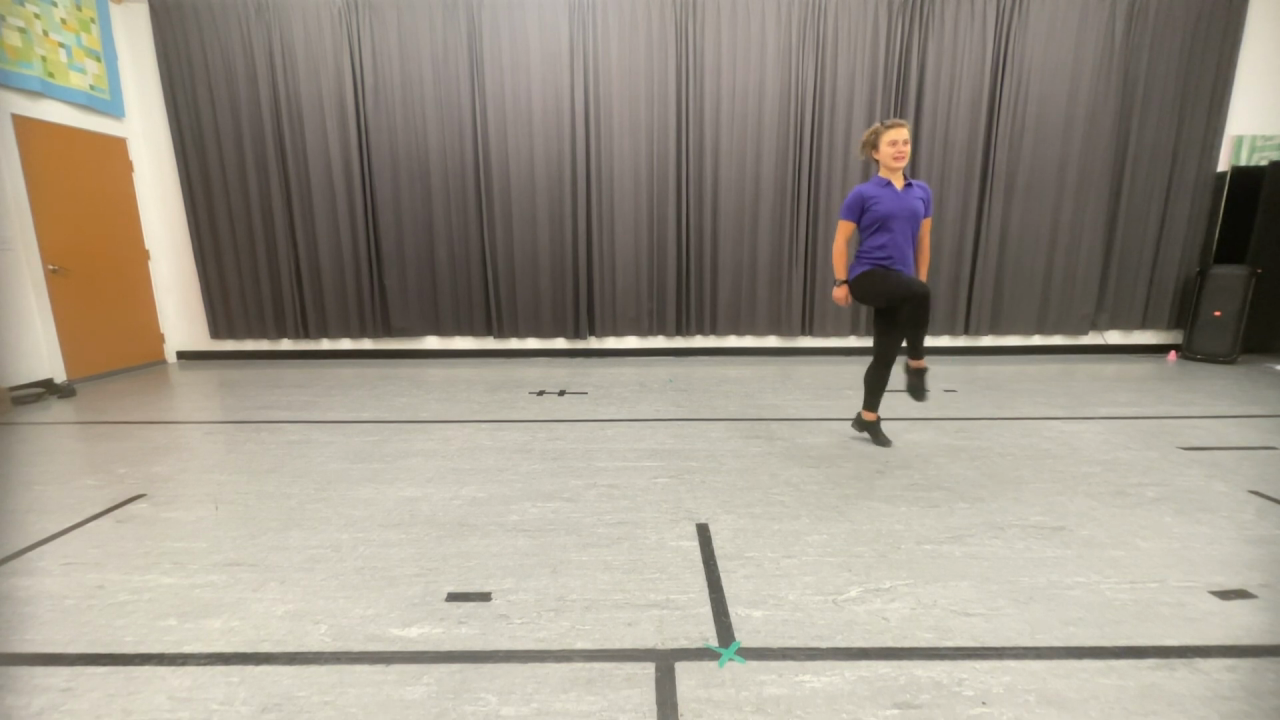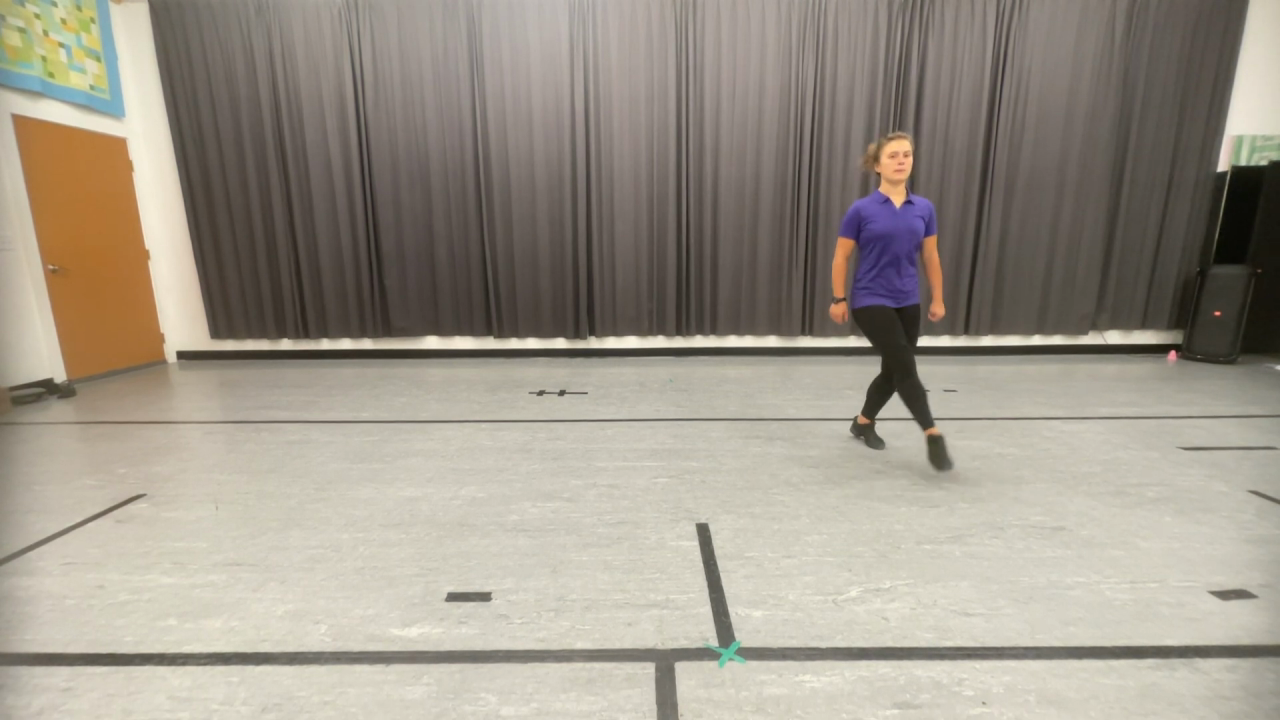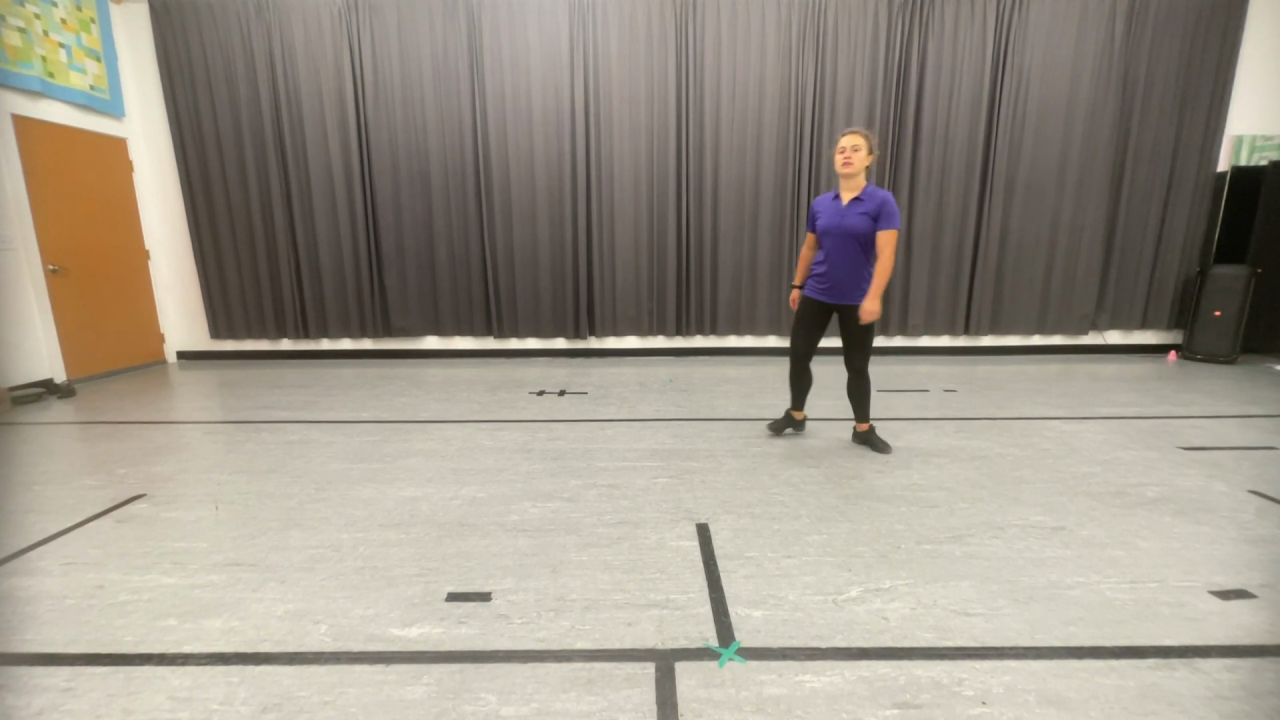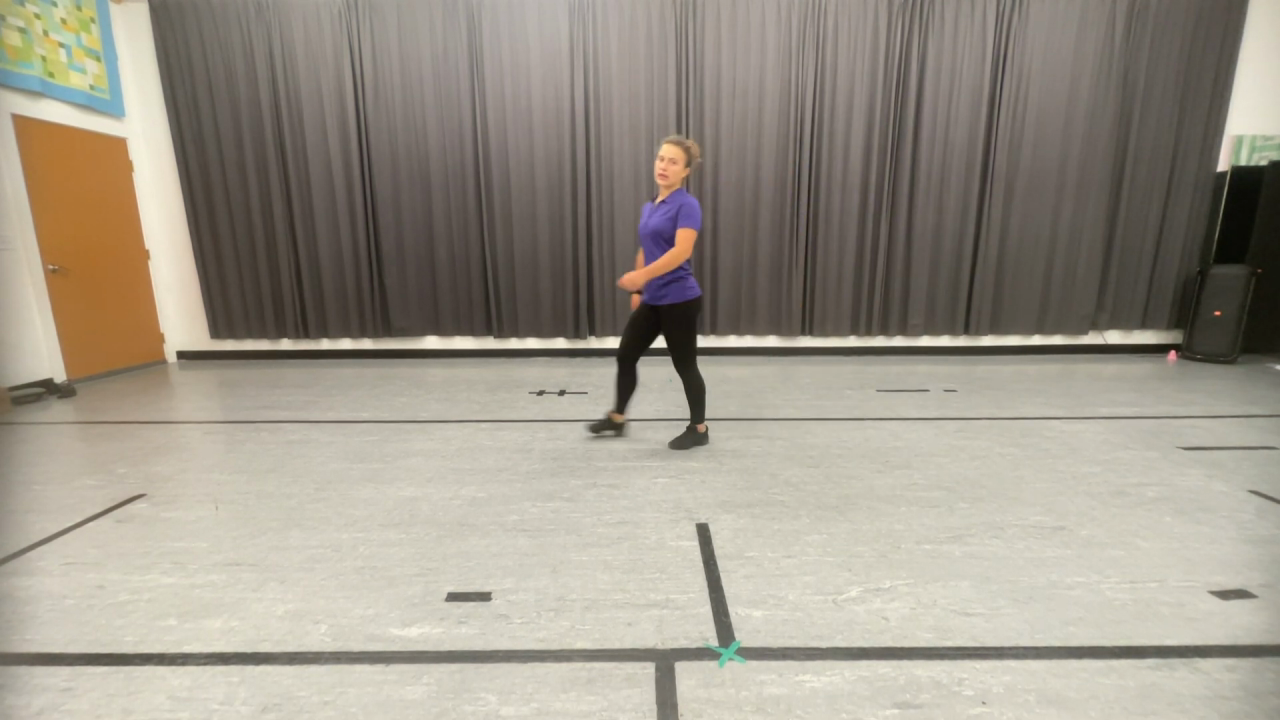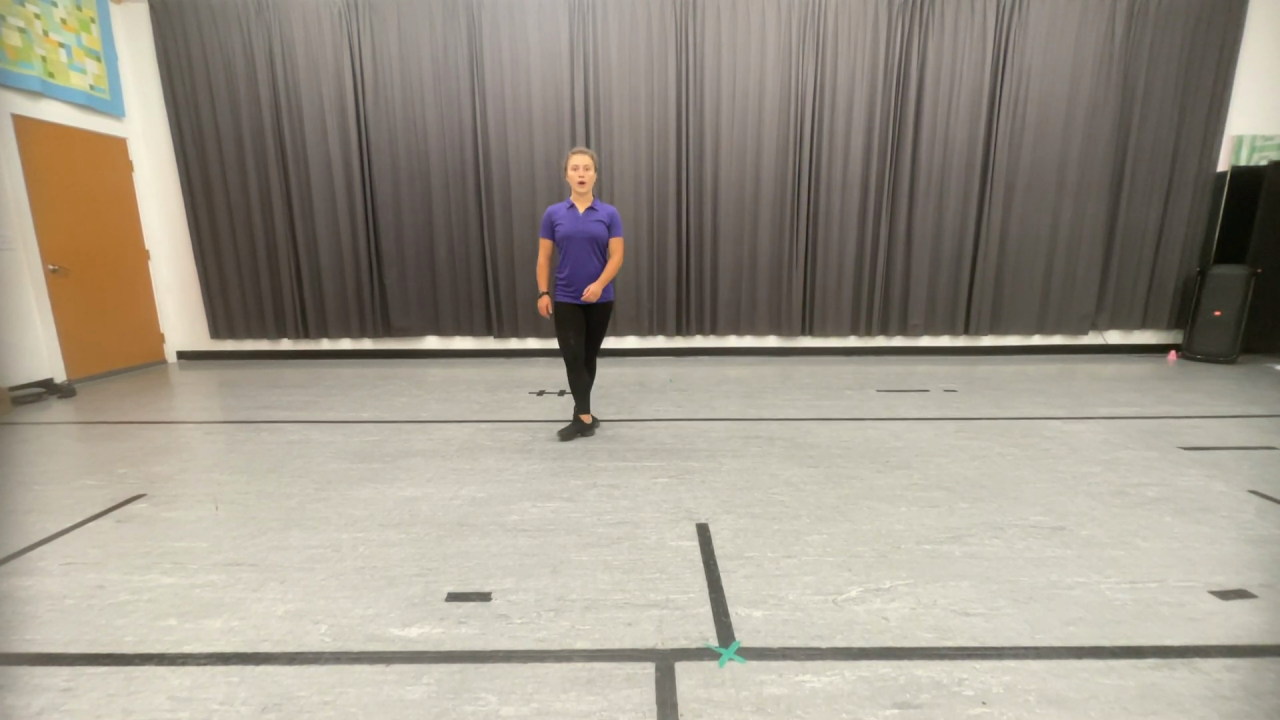
dt=1s
person 1, frame 1
left shoulder: (922, 192)
right shoulder: (863, 194)
left elbow: (922, 240)
right elbow: (841, 241)
left wrist: (921, 279)
right wrist: (840, 282)
left hip: (898, 282)
right hip: (867, 277)
left knee: (887, 353)
right knee: (918, 293)
left ankle: (868, 417)
right ankle: (917, 363)
person 1, frame 2
left shoulder: (924, 209)
right shoulder: (860, 210)
left elbow: (931, 257)
right elbow: (841, 258)
left wrist: (937, 298)
right wrist: (839, 299)
left hip: (908, 303)
right hip: (870, 301)
left knee: (894, 371)
right knee: (904, 364)
left ankle: (863, 423)
right ankle: (932, 436)
person 1, frame 3
left shoulder: (882, 202)
right shoulder: (820, 205)
left elbow: (885, 255)
left wrist: (874, 297)
right wrist: (797, 285)
left hip: (856, 299)
right hip: (817, 295)
left knee: (857, 366)
right knee: (799, 355)
left ankle: (863, 429)
right ankle: (795, 415)
person 1, frame 4
left shoulder: (687, 205)
right shoulder: (649, 207)
left elbow: (682, 251)
left wrist: (641, 277)
right wrist: (638, 290)
left hip: (680, 300)
right hip: (653, 300)
left knee: (684, 364)
right knee: (626, 355)
left ankle: (698, 428)
right ankle: (617, 418)
person 1, frame 5
left shoulder: (609, 214)
right shoulder: (553, 213)
left elbow: (616, 256)
right elbow: (544, 257)
left wrist: (599, 284)
right wrist: (543, 293)
left hip: (600, 298)
right hip: (566, 298)
left knee: (589, 357)
right knee: (573, 357)
left ankle: (582, 411)
right ankle: (584, 418)
